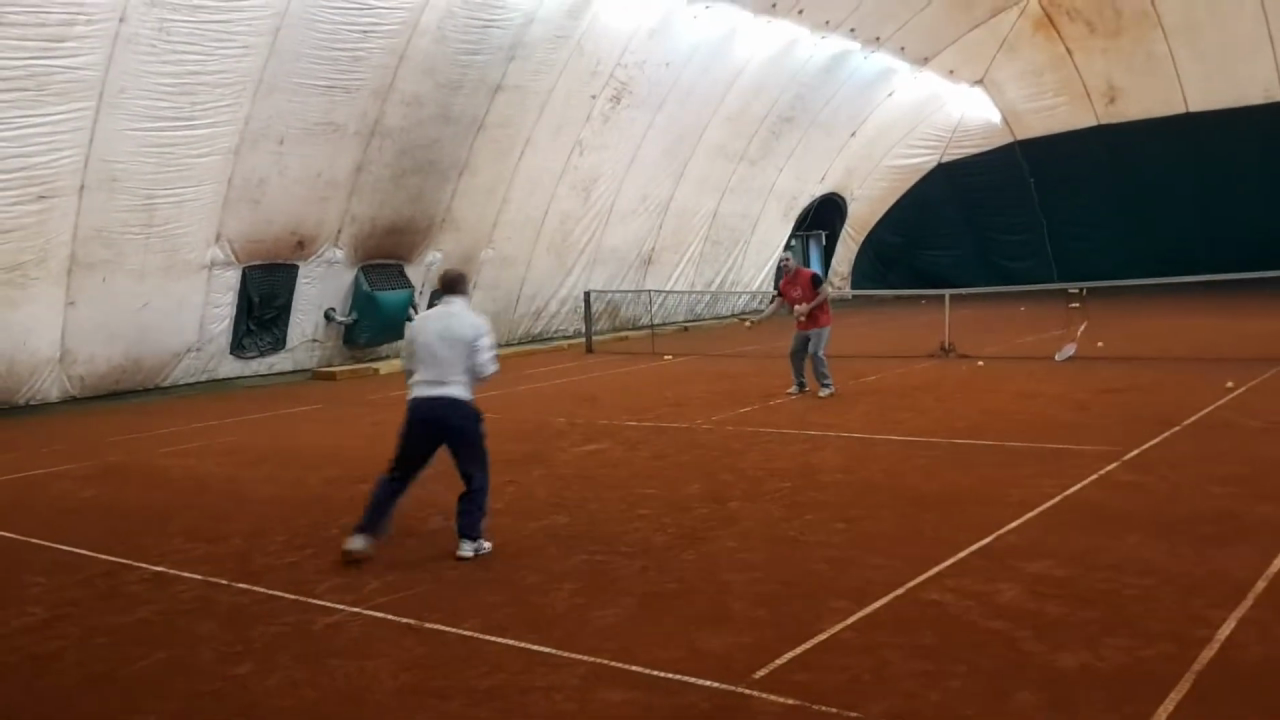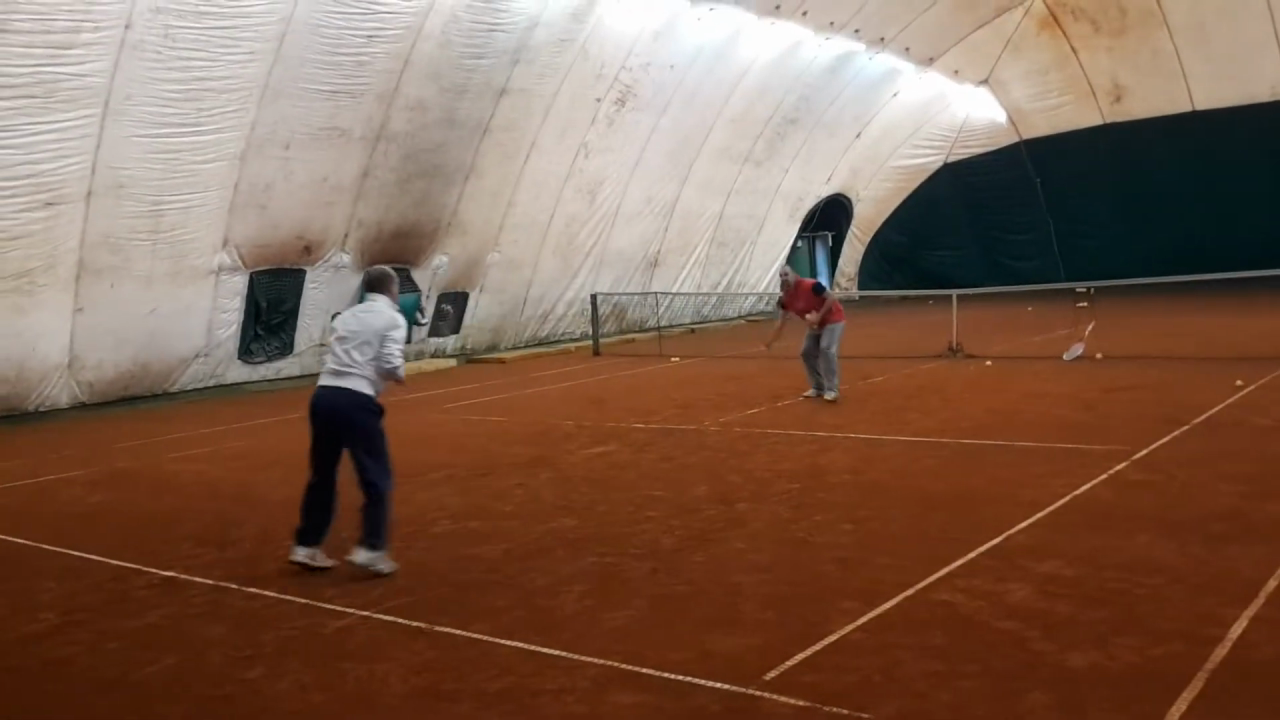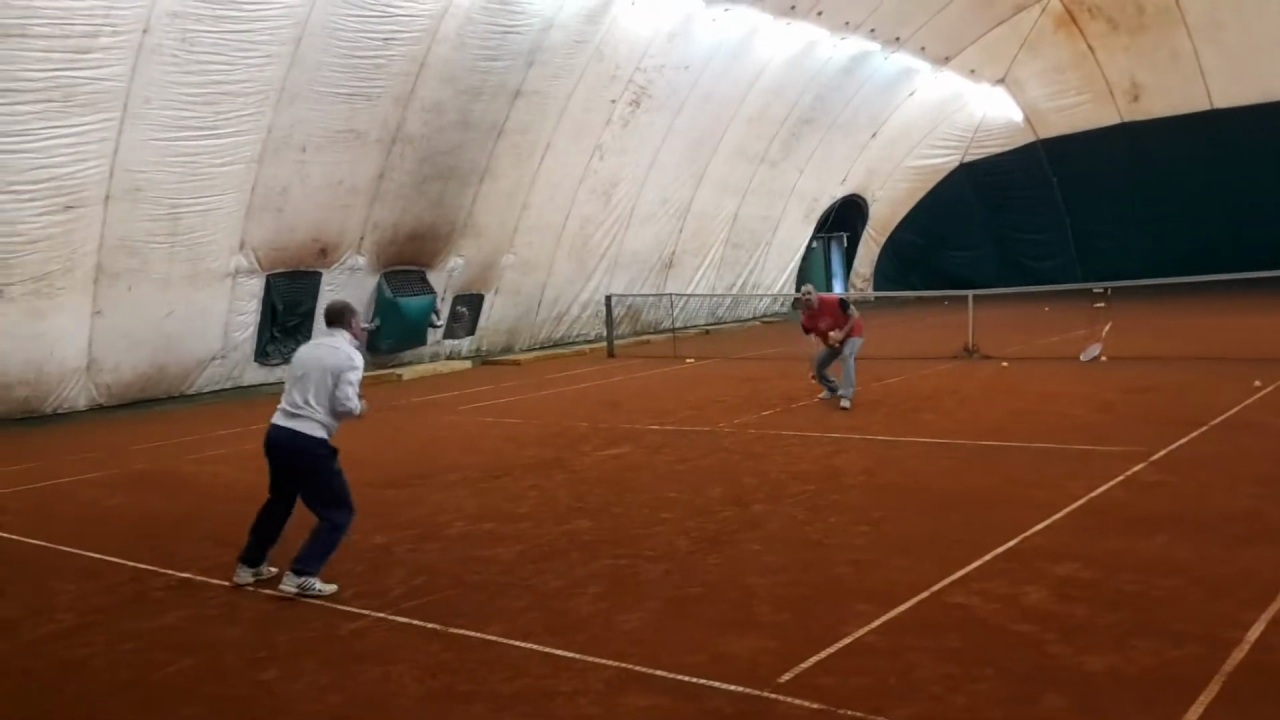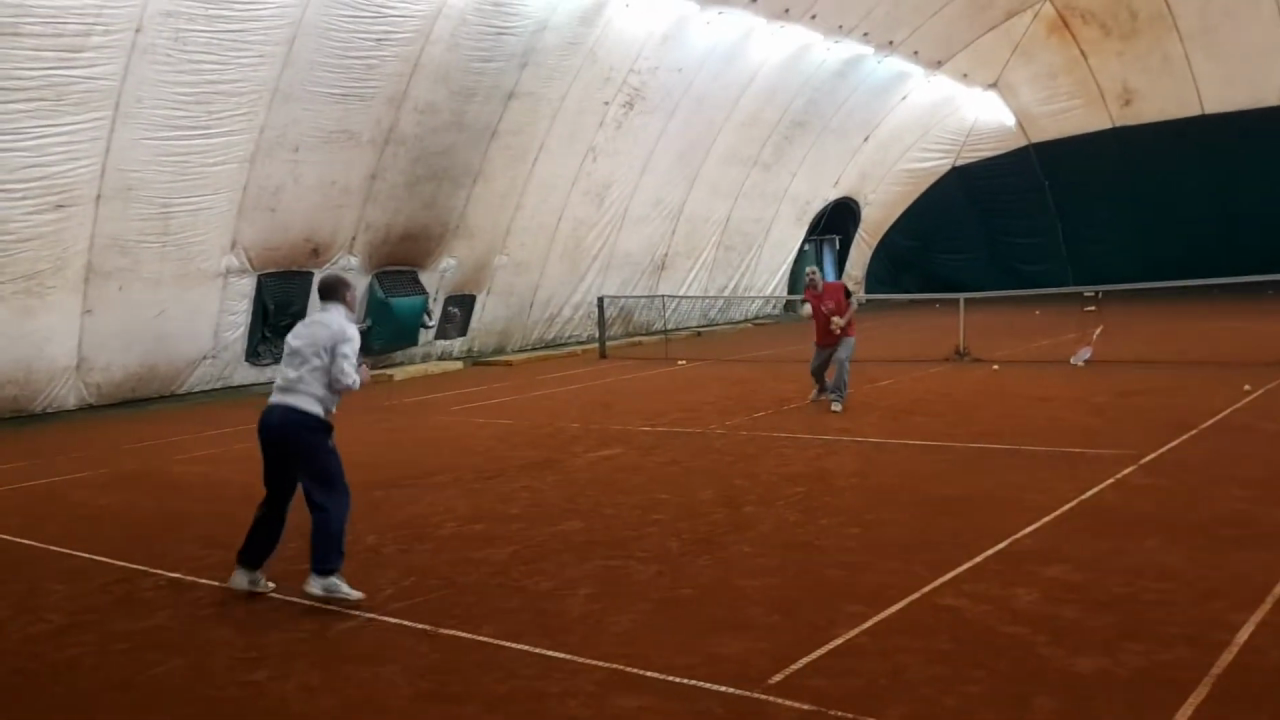
dt=0.3s
person 1, frame 1
left shoulder: (419, 322)
right shoulder: (475, 323)
left elbow: (411, 365)
right elbow: (485, 371)
right wrist: (492, 363)
left hip: (420, 406)
right hip: (455, 407)
left knee: (397, 475)
right knee: (476, 476)
left ankle: (363, 537)
right ankle: (469, 540)
person 1, frame 2
left shoulder: (345, 317)
right shoulder: (393, 319)
right elbow: (391, 365)
right wrist: (399, 374)
left hip: (324, 396)
right hip: (356, 403)
left knee: (322, 475)
right knee: (376, 477)
left ankle: (307, 546)
right ankle: (370, 549)
person 1, frame 3
left shoulder: (304, 351)
right shoulder: (350, 356)
right elbow: (344, 405)
right wrist: (359, 407)
left hip: (278, 434)
right hip: (308, 443)
left knee: (279, 502)
right knee: (338, 513)
left ankle: (249, 566)
right ankle: (300, 576)
person 1, frame 4
left shoulder: (301, 328)
right shoulder: (345, 330)
right elbow: (342, 380)
right wrist: (360, 379)
left hip: (273, 415)
right hip: (304, 421)
left knee: (276, 499)
right knee: (331, 499)
left ankle: (248, 572)
right ankle: (325, 577)
